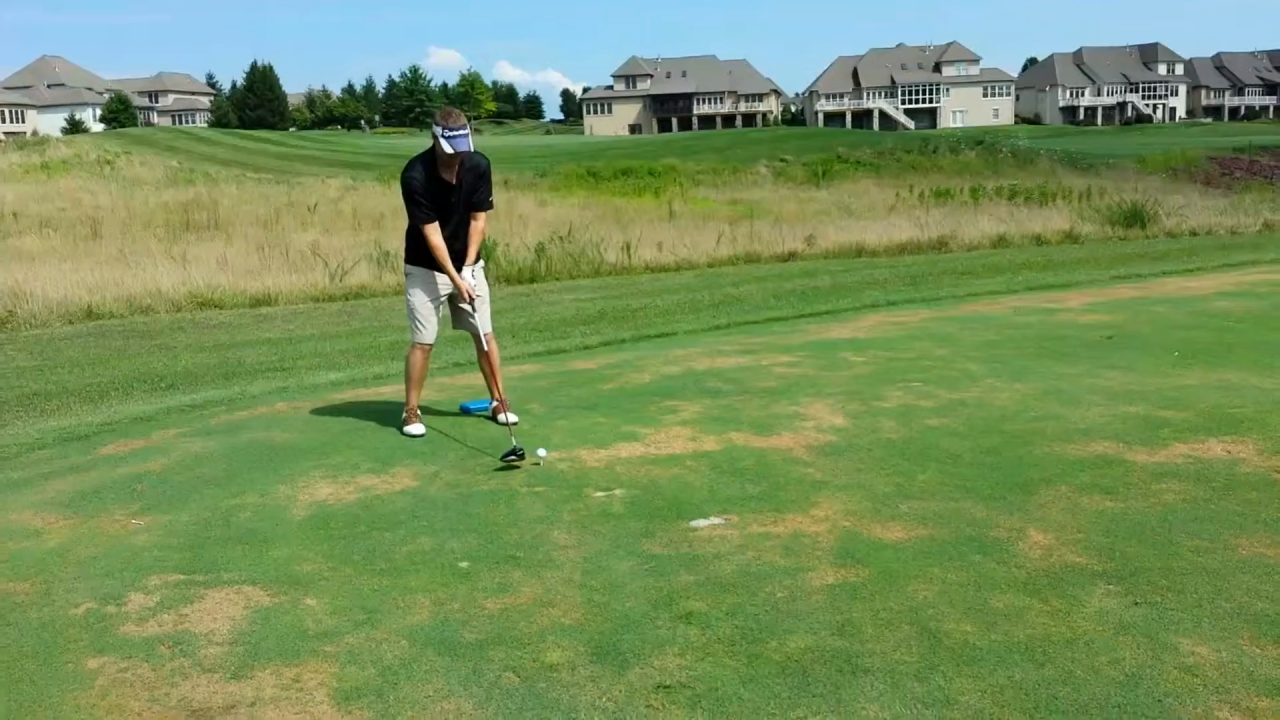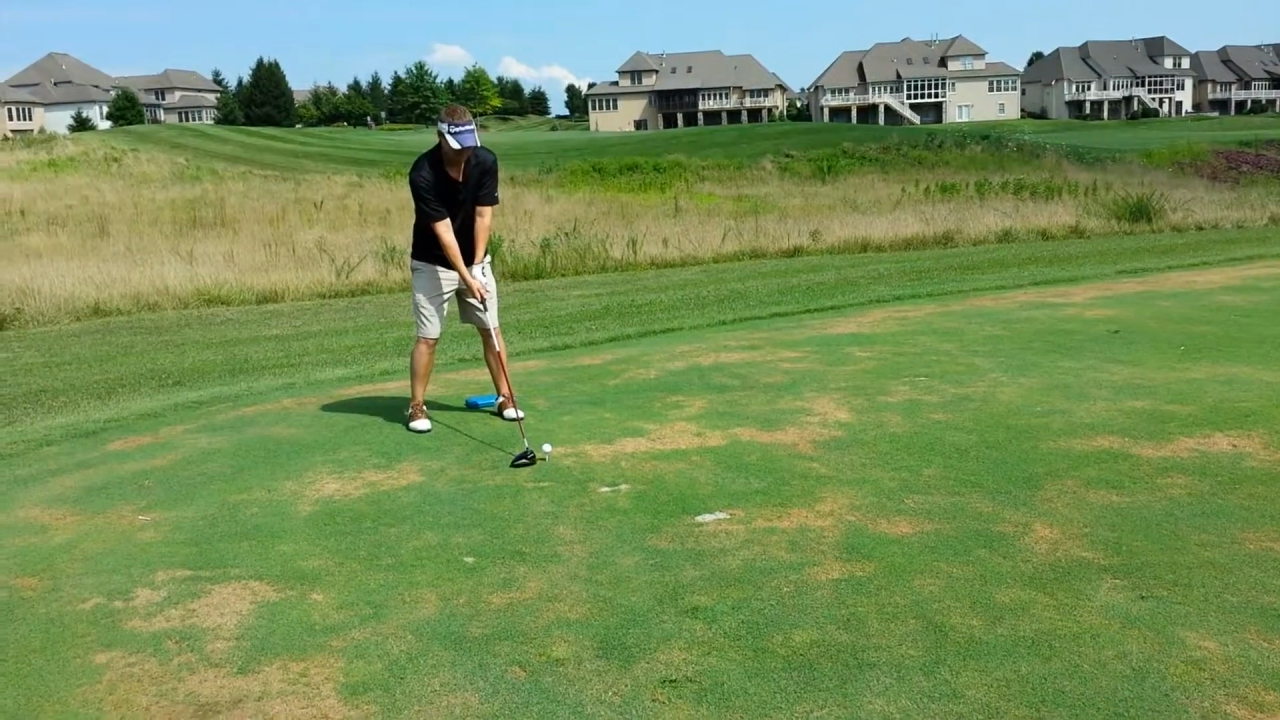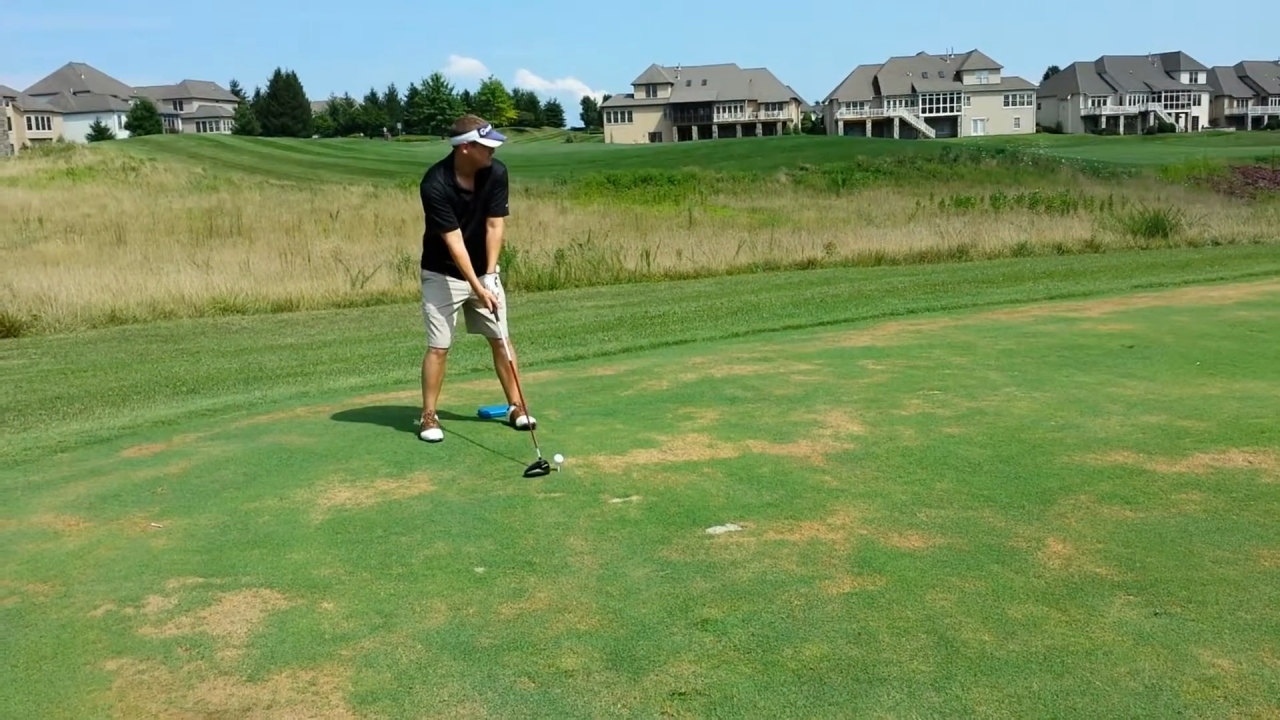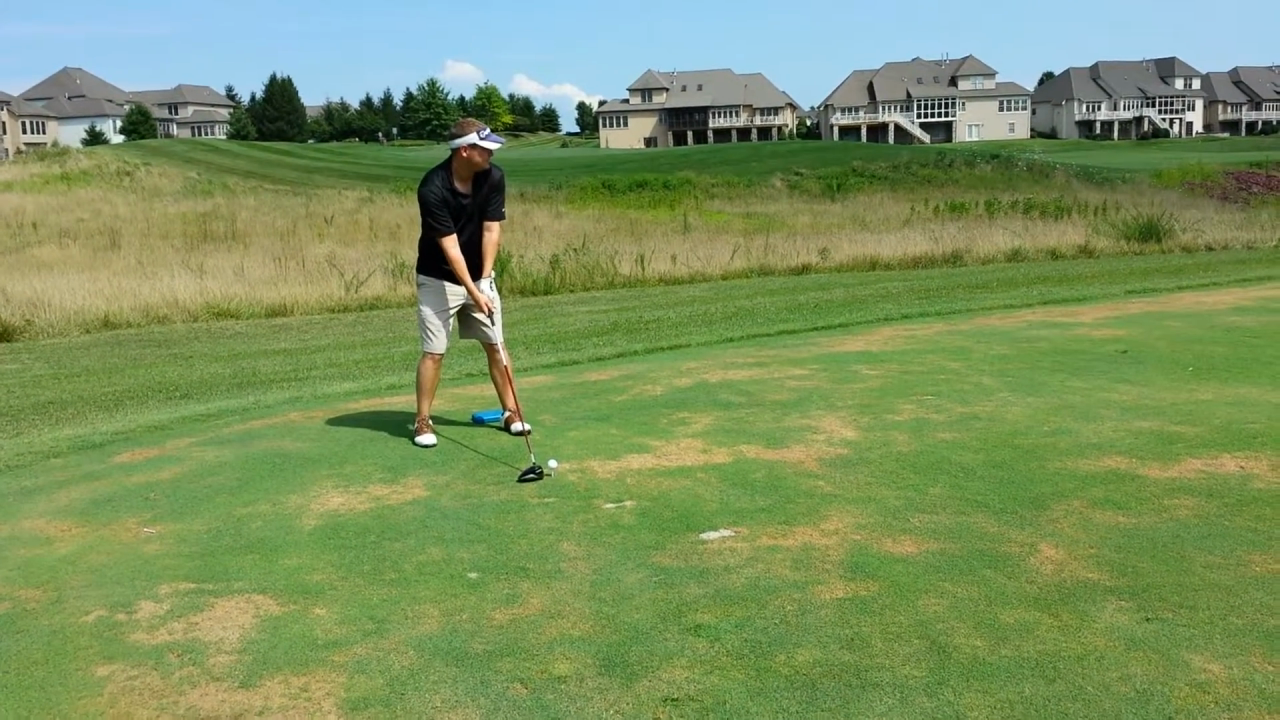
dt=0.7s
person 1, frame 1
left shoulder: (479, 165)
right shoulder: (415, 175)
left elbow: (478, 219)
right elbow: (431, 233)
left wrist: (468, 268)
right wrist: (454, 278)
left hip: (469, 264)
right hip: (425, 268)
left knee: (485, 334)
right knee: (423, 341)
left ankle: (498, 402)
right ankle: (411, 410)
person 1, frame 2
left shoulder: (485, 161)
right shoulder: (423, 173)
left elbow: (483, 215)
right elbow: (443, 230)
left wrist: (478, 265)
right wrist: (465, 277)
left hip: (475, 260)
right hip: (432, 263)
left knee: (491, 329)
right knee: (428, 336)
left ankle: (504, 397)
right ankle: (417, 405)
person 1, frame 3
left shoulder: (496, 172)
right shoulder: (435, 184)
left elbow: (494, 225)
right elbow: (453, 241)
left wrist: (490, 274)
right wrist: (476, 287)
left hip: (484, 271)
right hip: (442, 273)
left knee: (500, 339)
right knee: (439, 346)
left ankle: (516, 406)
right ankle: (429, 415)
person 1, frame 4
left shoulder: (493, 177)
right shoulder: (432, 188)
left elbow: (491, 229)
right elbow: (450, 246)
left wrist: (485, 279)
right wrist: (472, 291)
left hip: (479, 276)
right hip: (438, 278)
left knee: (495, 344)
right knee: (434, 351)
left ankle: (510, 412)
right ankle: (423, 420)
